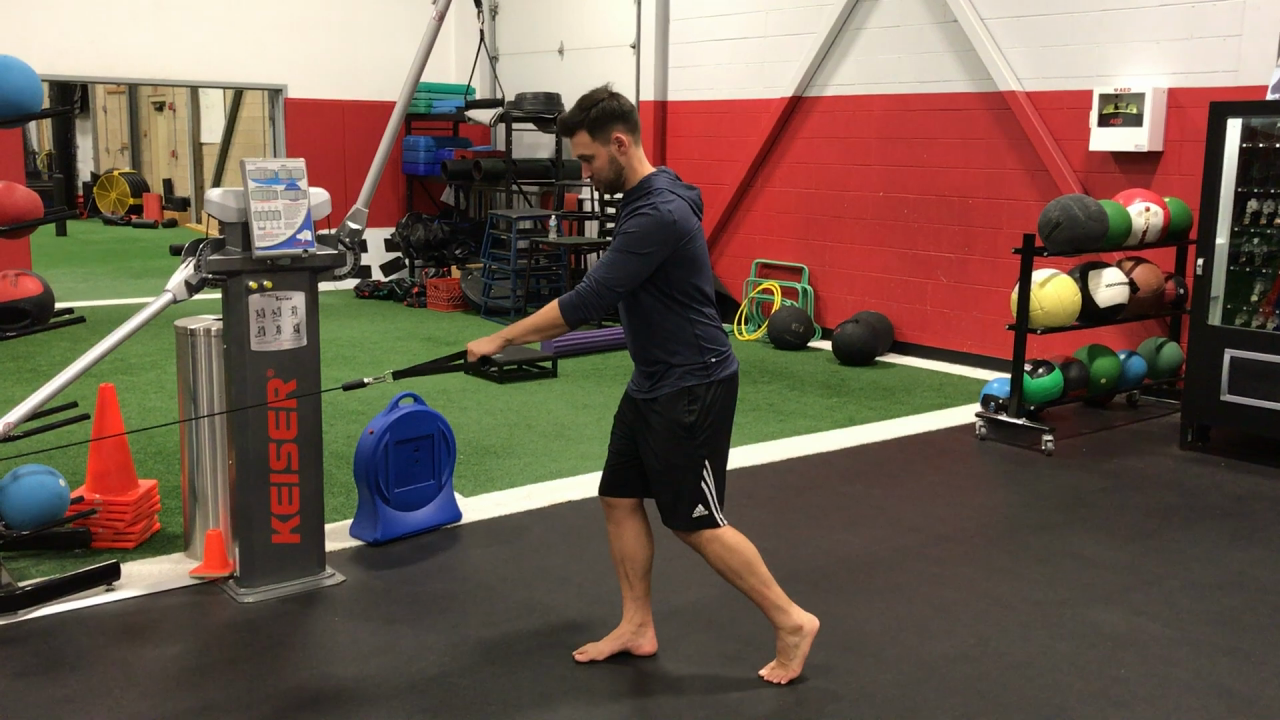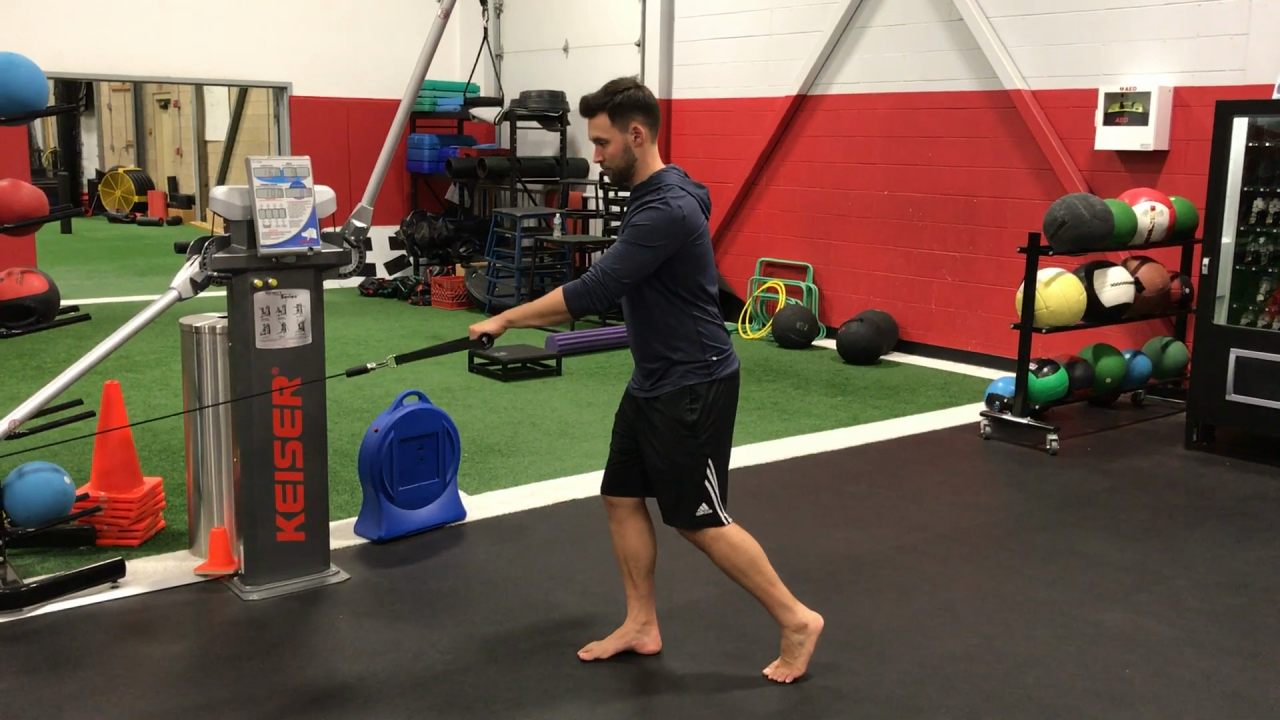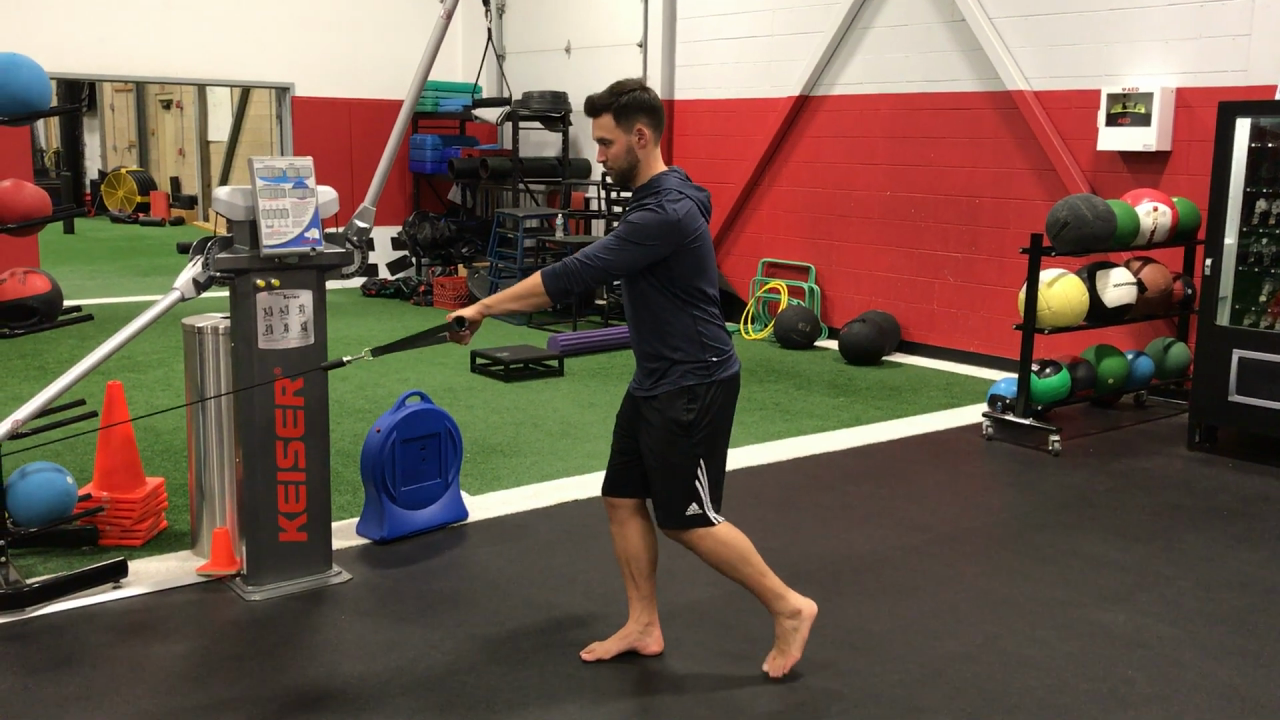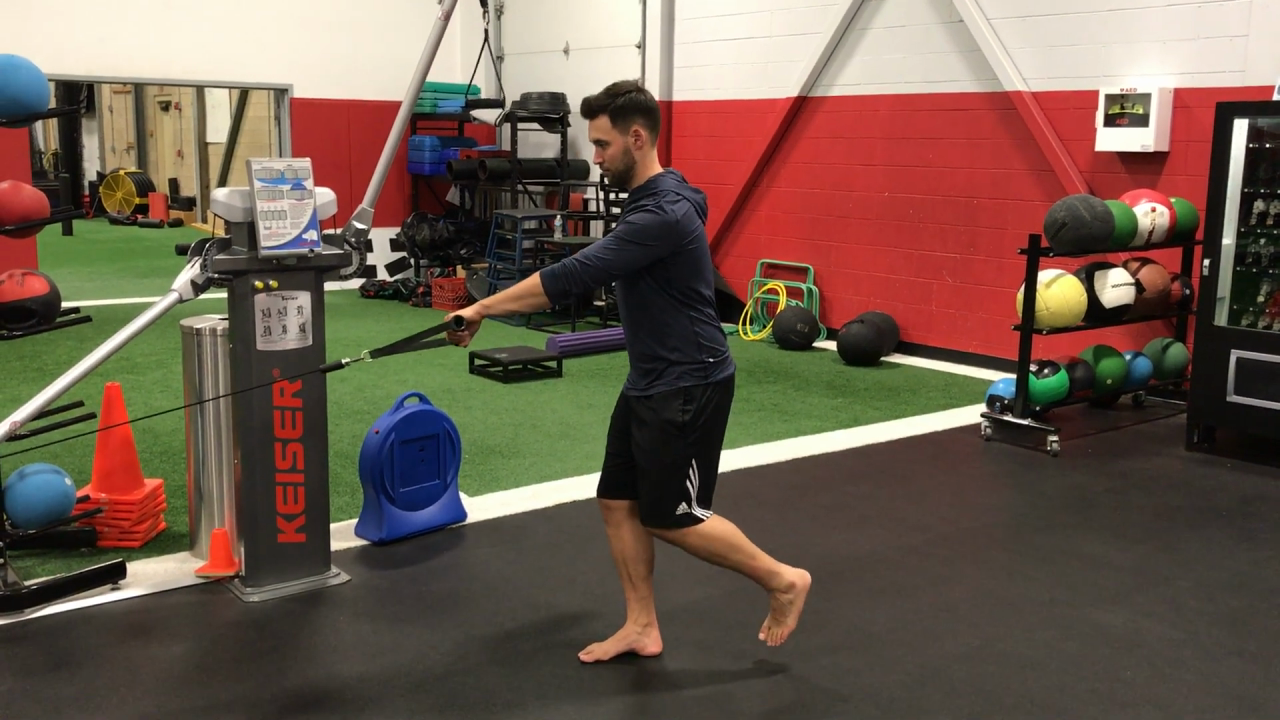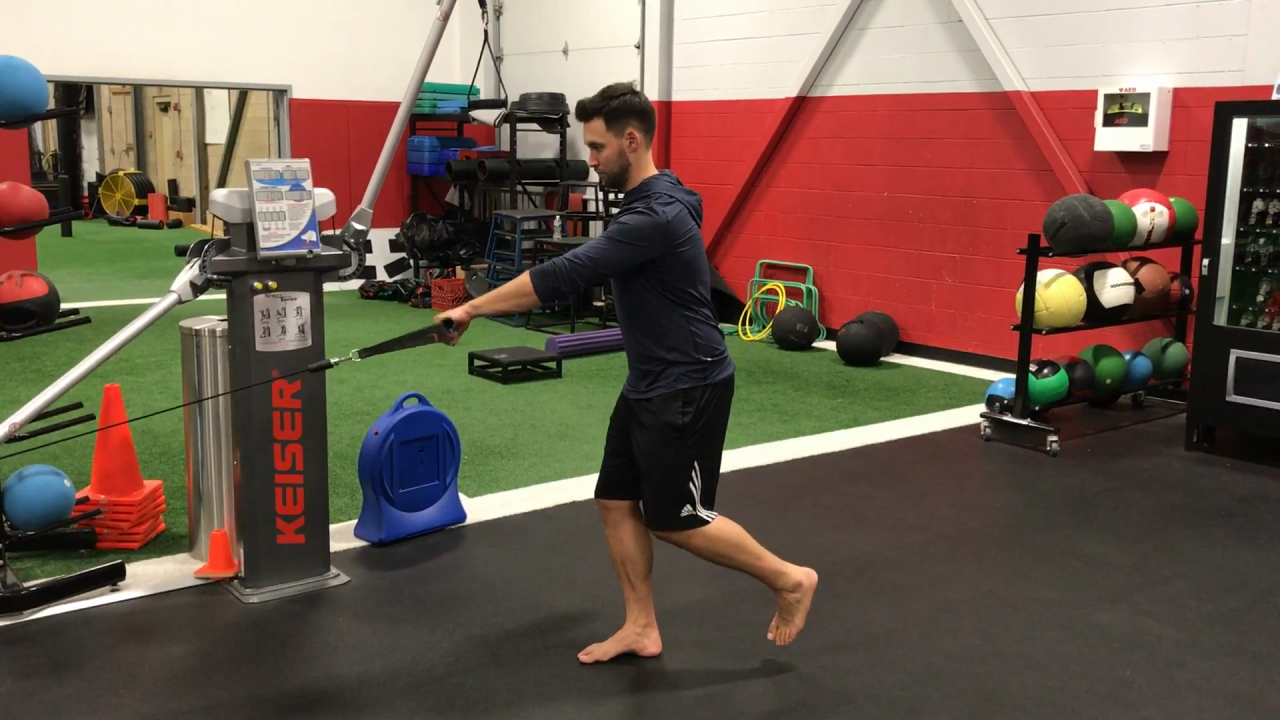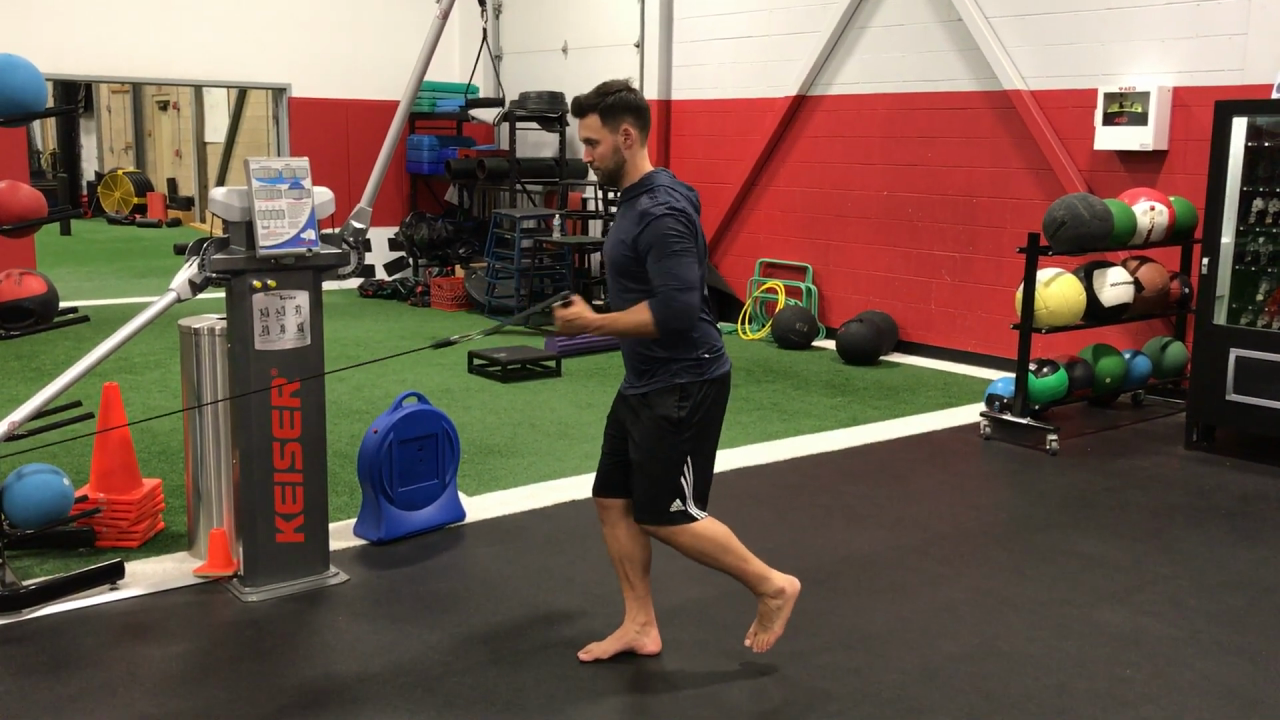
dt=0.5s
person 1, frame 1
left shoulder: (658, 215)
right shoulder: (644, 201)
left elbow: (588, 302)
left wrist: (501, 338)
left hip: (692, 387)
right hip: (654, 382)
left knee: (694, 521)
right knee: (620, 500)
left ankle: (791, 622)
right ankle: (637, 627)
person 1, frame 2
left shoulder: (667, 210)
right shoulder: (650, 197)
left elbow: (593, 291)
left wrist: (504, 320)
left hip: (693, 385)
right hip: (654, 380)
left knee: (698, 520)
right knee: (622, 498)
left ankle: (796, 620)
right ankle: (641, 626)
person 1, frame 3
left shoulder: (666, 212)
right shoulder: (654, 200)
left elbow: (575, 275)
left wrist: (483, 308)
left hip: (694, 384)
right hip: (657, 380)
left knee: (687, 520)
right knee: (623, 500)
left ankle: (788, 609)
right ankle: (643, 626)
person 1, frame 4
left shoulder: (663, 214)
right shoulder: (649, 200)
left elbow: (575, 276)
left wrist: (482, 309)
left hip: (687, 386)
right hip: (650, 382)
left knee: (672, 518)
right knee: (618, 503)
left ankle: (782, 581)
right ankle: (642, 628)
person 1, frame 5
left shoulder: (654, 216)
right shoulder: (647, 202)
left elbow: (562, 276)
left wrist: (468, 309)
left hip: (688, 387)
right hip: (650, 383)
left knee: (677, 520)
right knee: (616, 503)
left ankle: (789, 580)
right ankle: (641, 628)
person 1, frame 6
left shoulder: (661, 212)
right shoulder: (634, 202)
left elbow: (676, 313)
left wrist: (592, 323)
left hip: (684, 384)
right hip: (646, 381)
left knee: (667, 516)
right knee: (613, 501)
left ankle: (772, 587)
right ankle: (641, 626)
